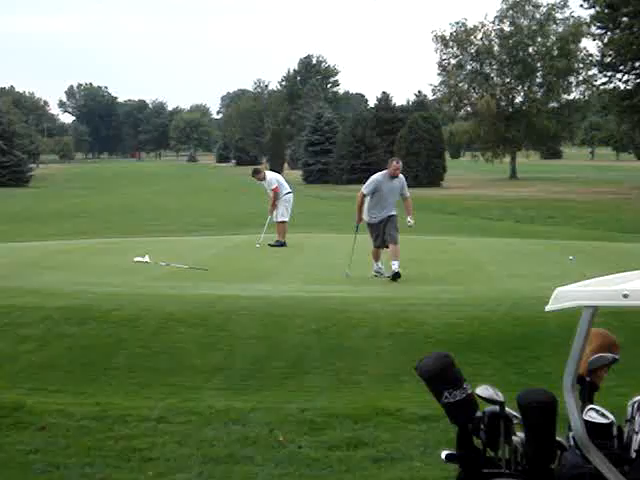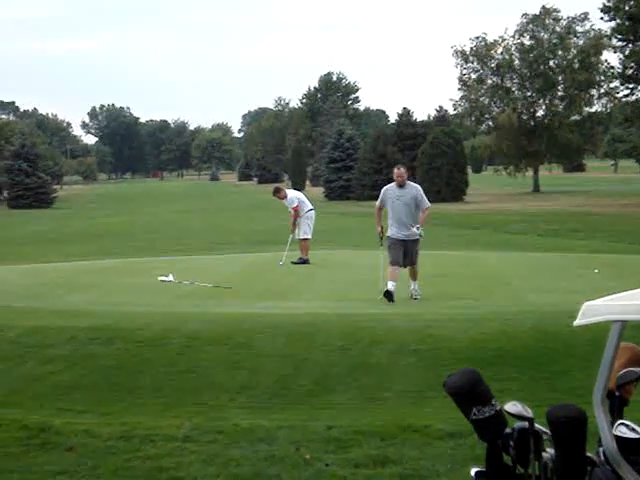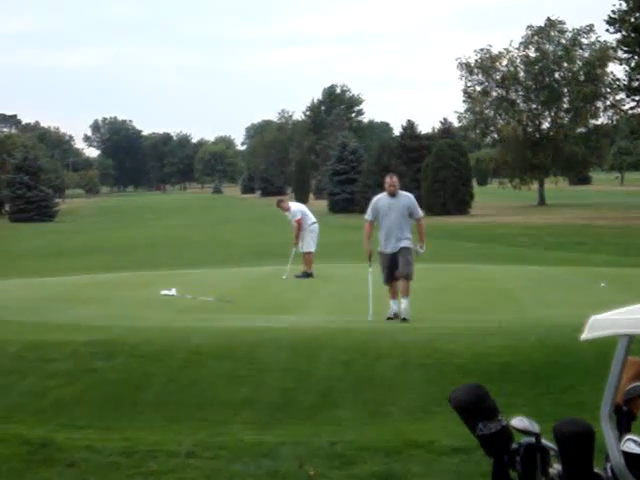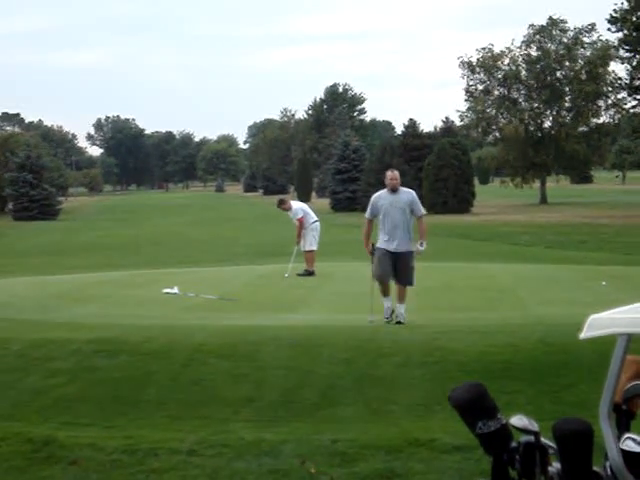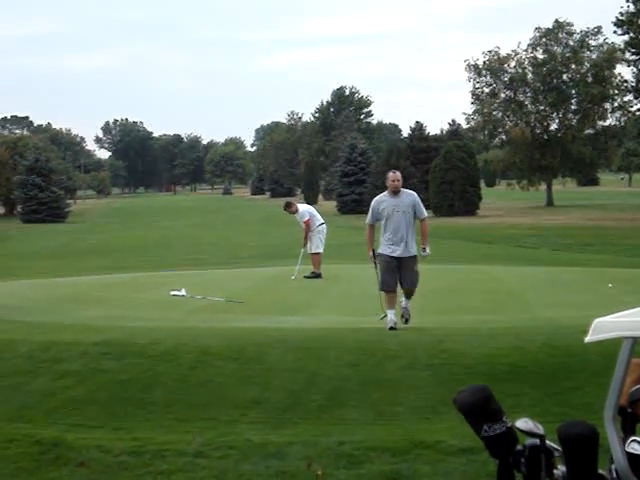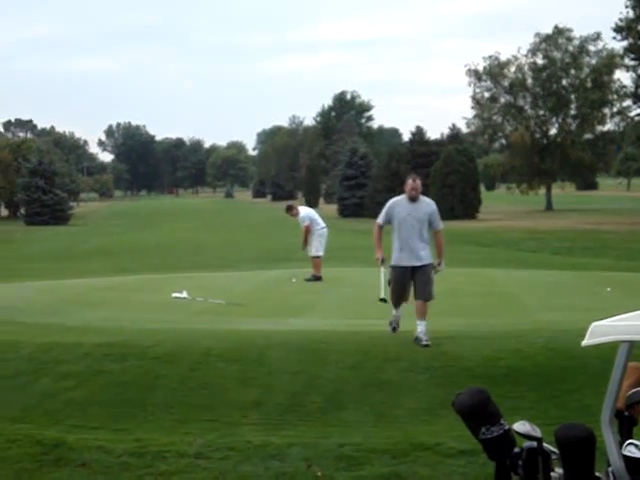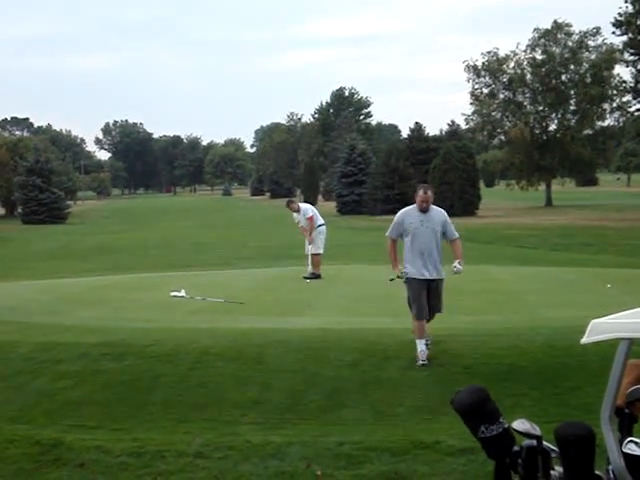
dt=0.5s
person 1, frame 1
left shoulder: (401, 179)
right shoulder: (376, 179)
left elbow: (406, 198)
right elbow: (361, 195)
left wrist: (409, 216)
right wrist: (358, 215)
left hip: (390, 214)
right hip: (373, 216)
left knee: (393, 240)
right knee: (378, 244)
left ankle: (395, 269)
right ankle: (377, 267)
person 1, frame 2
left shoulder: (416, 189)
right shoulder: (386, 190)
left elbow: (425, 209)
right elbow: (379, 207)
left wrist: (419, 226)
right wrist: (379, 226)
left hip: (412, 234)
right hip: (393, 234)
left knee: (412, 263)
right knee: (394, 262)
left ankle: (414, 288)
right ankle: (390, 289)
person 1, frame 3
left shoulder: (409, 198)
right shoulder: (377, 200)
left elbow: (419, 220)
right elbow: (369, 223)
left wrist: (422, 242)
right wrist: (367, 244)
left hip: (403, 244)
right hip: (385, 247)
left knee: (404, 274)
right knee: (391, 280)
left ankle: (404, 308)
right ankle: (394, 308)
person 1, frame 4
left shoulder: (410, 195)
right shoulder: (377, 198)
left elbow: (420, 218)
right elbow: (369, 221)
left wrist: (422, 240)
right wrist: (367, 243)
left hip: (405, 246)
right hip: (384, 245)
left knee: (402, 281)
right knee: (381, 276)
left ankle: (400, 312)
right ankle: (387, 305)
person 1, frame 5
left shoulder: (412, 197)
right shoulder: (378, 201)
left elbow: (423, 220)
right elbow: (370, 225)
left wrist: (425, 245)
right wrist: (370, 249)
left hip: (409, 250)
right hip: (387, 251)
left knee: (410, 284)
right knee: (389, 287)
left ankle: (405, 304)
right ankle: (391, 317)
person 1, frame 6
left shoulder: (430, 205)
right shoulder: (393, 204)
left elbow: (437, 232)
right elbow: (378, 226)
left wrist: (440, 259)
right wrist: (378, 250)
left hip: (423, 260)
right hip: (399, 260)
left knee: (422, 296)
right knee: (397, 295)
left ankle: (421, 332)
right ankle: (396, 313)
person 1, frame 7
left shoulder: (441, 215)
right shoulder: (403, 215)
left elbow: (454, 241)
right elbow: (392, 241)
left wrist: (458, 260)
right wrist: (395, 267)
left hip: (435, 273)
right hip: (413, 273)
left knee: (432, 310)
right knee: (419, 312)
left ankle: (422, 330)
right ankle: (422, 349)
